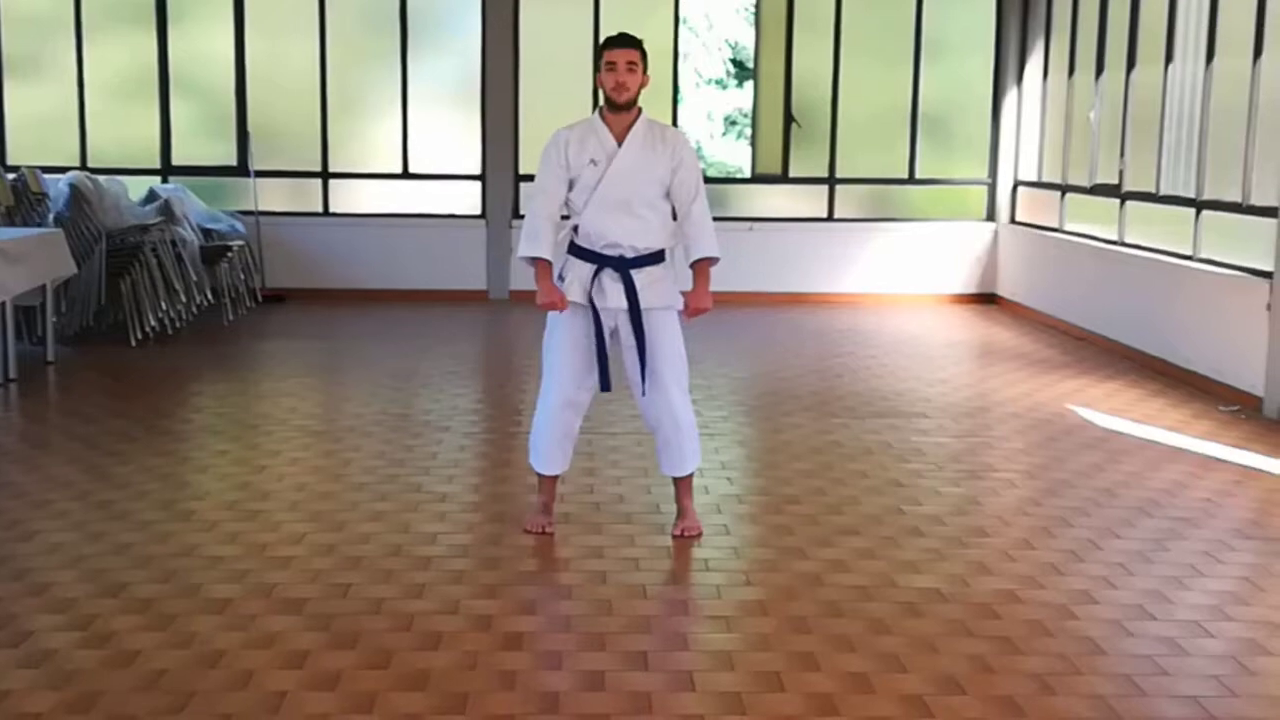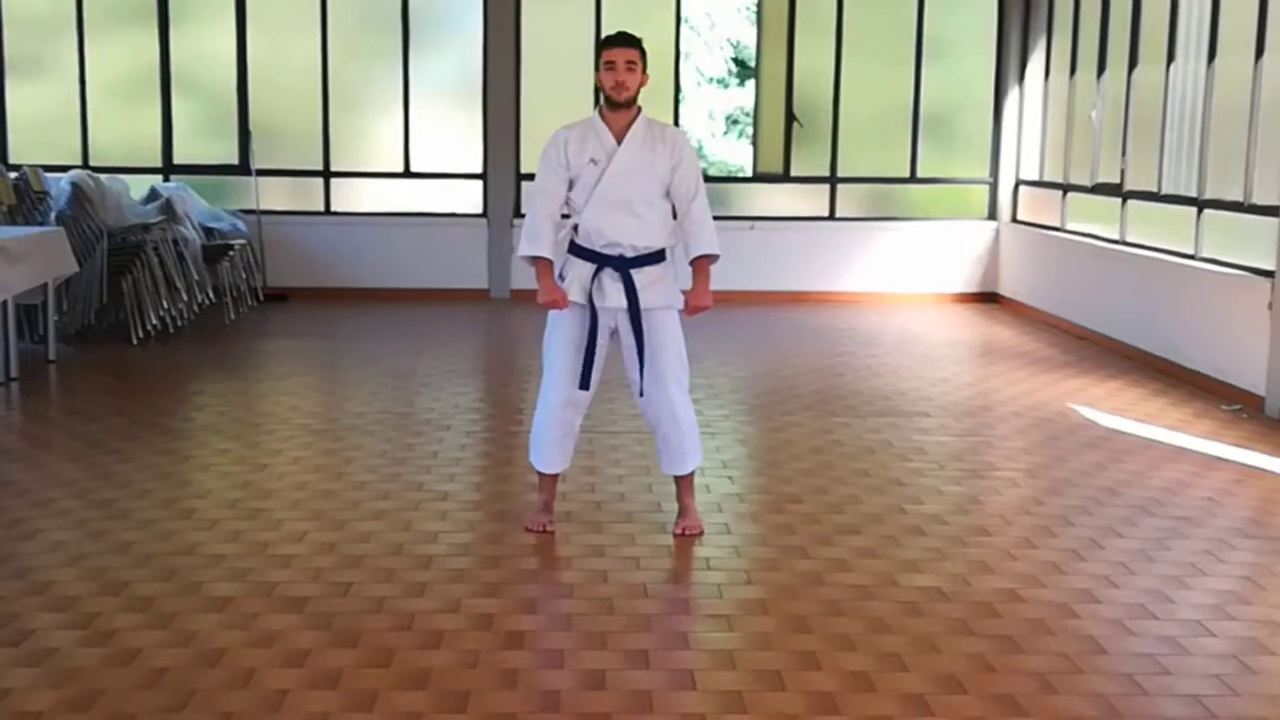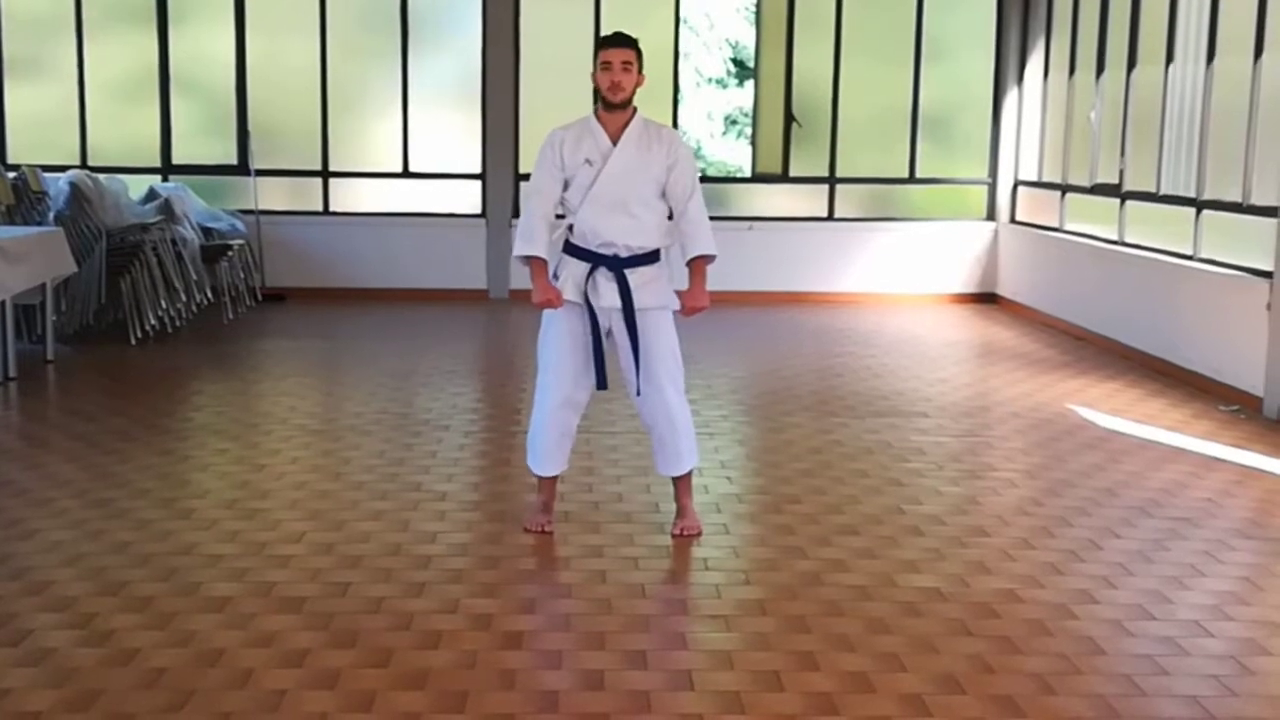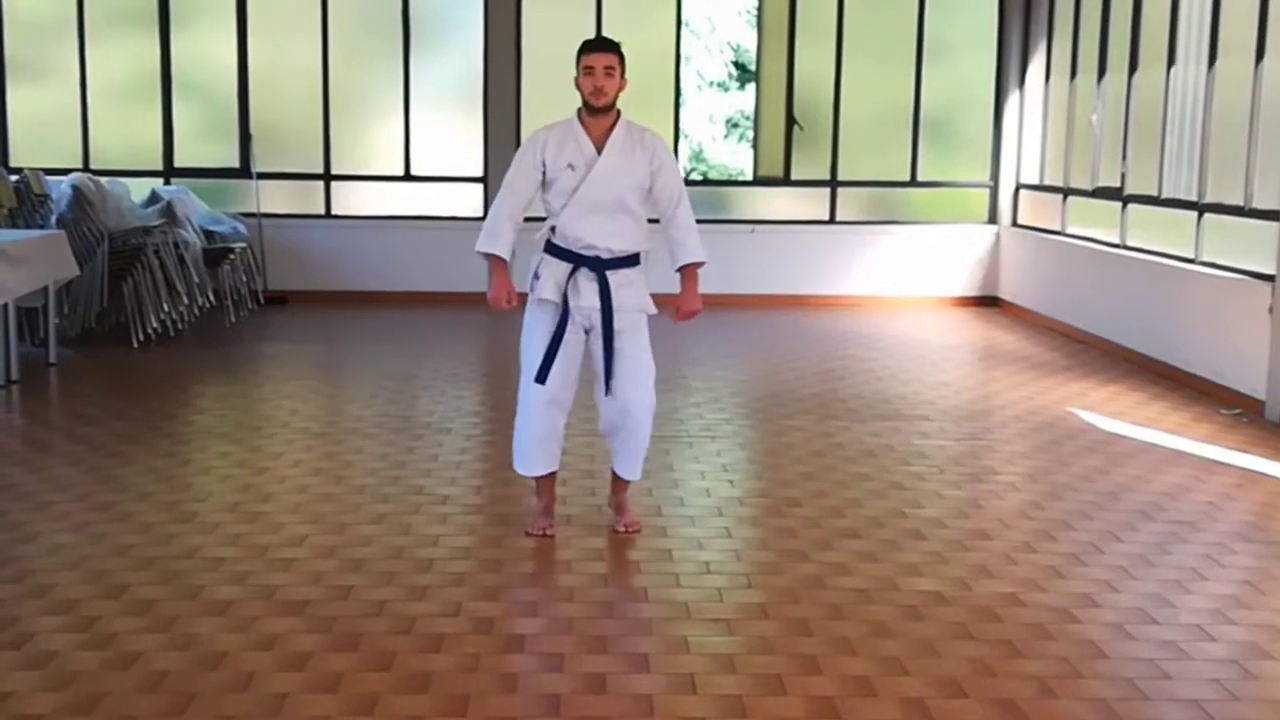
dt=0.5s
person 1, frame 1
left shoulder: (672, 144)
right shoulder: (568, 141)
left elbow: (694, 214)
right elbow: (543, 212)
left wrist: (701, 283)
right wrist: (544, 279)
left hip: (649, 282)
right hip: (582, 279)
left knee: (667, 394)
right knee: (561, 393)
left ankle: (685, 503)
right ankle: (545, 499)
person 1, frame 2
left shoulder: (671, 143)
right shoulder: (567, 141)
left elbow: (694, 212)
right elbow: (543, 212)
left wrist: (701, 281)
right wrist: (545, 279)
left hip: (649, 281)
right hip: (582, 278)
left knee: (668, 394)
right knee: (561, 391)
left ankle: (686, 501)
right ankle: (546, 497)
person 1, frame 3
left shoulder: (666, 143)
right shoulder: (563, 141)
left elbow: (689, 212)
right elbow: (538, 211)
left wrist: (697, 281)
right wrist: (539, 277)
left hip: (642, 280)
right hip: (575, 279)
left knee: (663, 394)
right knee: (556, 393)
left ankle: (685, 503)
right ankle: (545, 498)
person 1, frame 4
left shoulder: (649, 147)
right shoulder: (545, 142)
left elbow: (677, 215)
right elbow: (508, 207)
left wrist: (690, 285)
right wrist: (498, 273)
left hip: (621, 283)
right hip: (558, 280)
left knee: (633, 399)
right knee: (542, 394)
left ankle: (620, 496)
right ankle: (545, 501)
